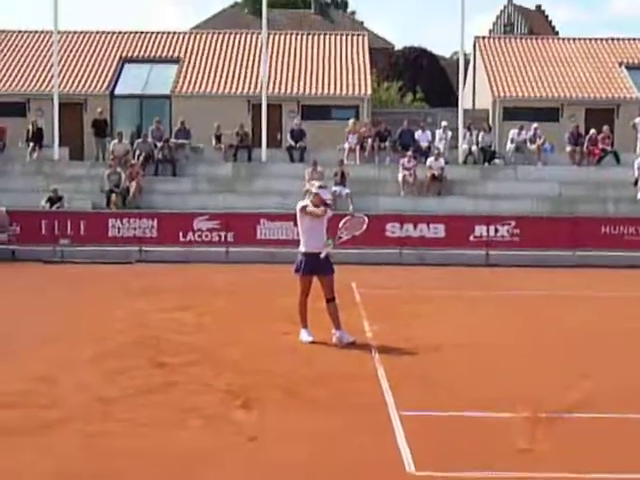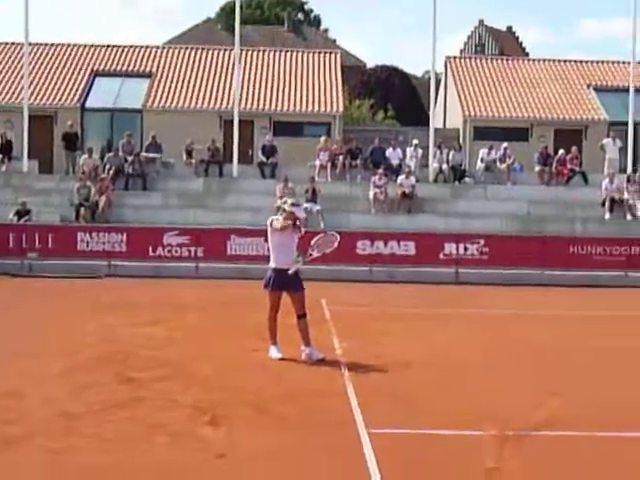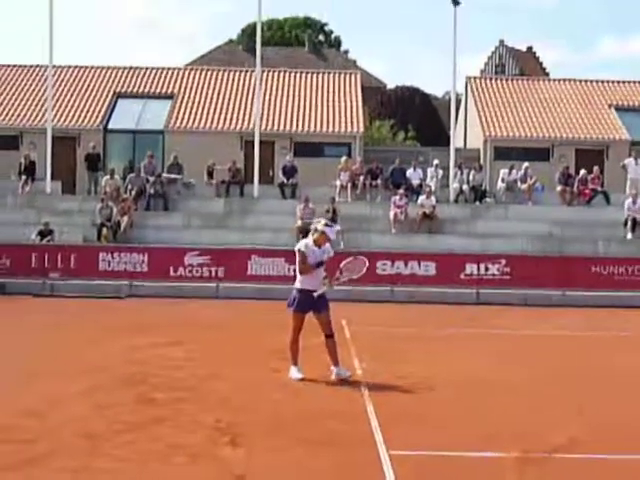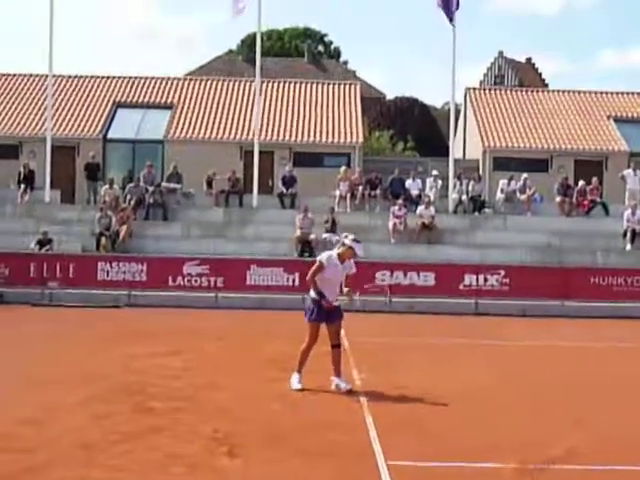
dt=0.4s
person 1, frame 1
left shoulder: (325, 210)
right shoulder: (303, 206)
right elbow: (319, 213)
right wrist: (325, 206)
left hip: (322, 256)
right hip: (307, 256)
left knee: (330, 295)
right knee: (304, 295)
left ankle: (338, 332)
right ankle: (304, 330)
person 1, frame 2
left shoulder: (296, 227)
right shoulder: (274, 221)
right elbow: (281, 226)
right wrist: (293, 224)
left hip: (292, 272)
right hip: (277, 272)
left knee: (301, 311)
right knee: (273, 311)
left ankle: (307, 349)
right ankle: (274, 346)
person 1, frame 3
left shoulder: (326, 249)
right shoulder: (303, 245)
right elbow: (302, 270)
right wrist: (320, 263)
left hip: (318, 293)
right hip: (302, 293)
left knee: (328, 331)
right knee: (296, 332)
left ankle: (336, 368)
right ankle: (294, 367)
person 1, frame 4
left shoulder: (349, 264)
right shoulder: (326, 258)
left elbow: (341, 286)
right elbow: (310, 278)
left wrist: (347, 291)
right wrist: (322, 297)
left hip: (332, 305)
right hip: (317, 302)
left knee: (336, 342)
right knee: (311, 340)
left ankle: (337, 379)
right ankle: (297, 375)
